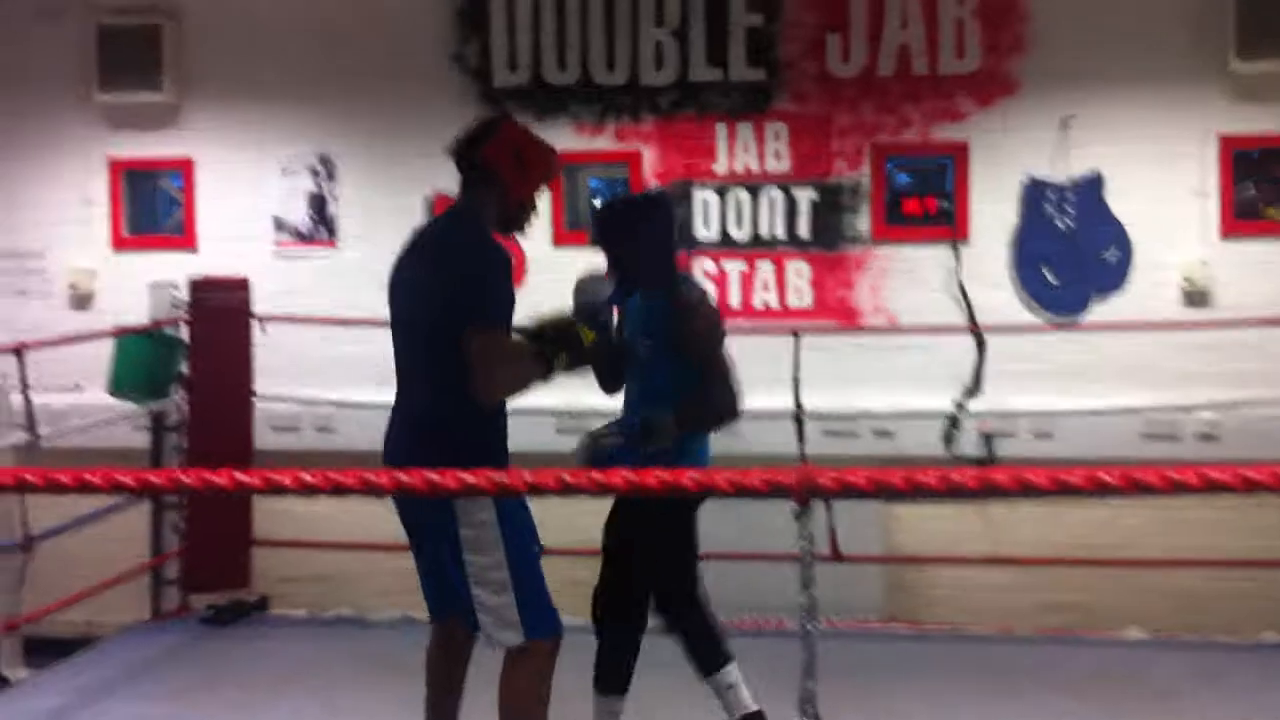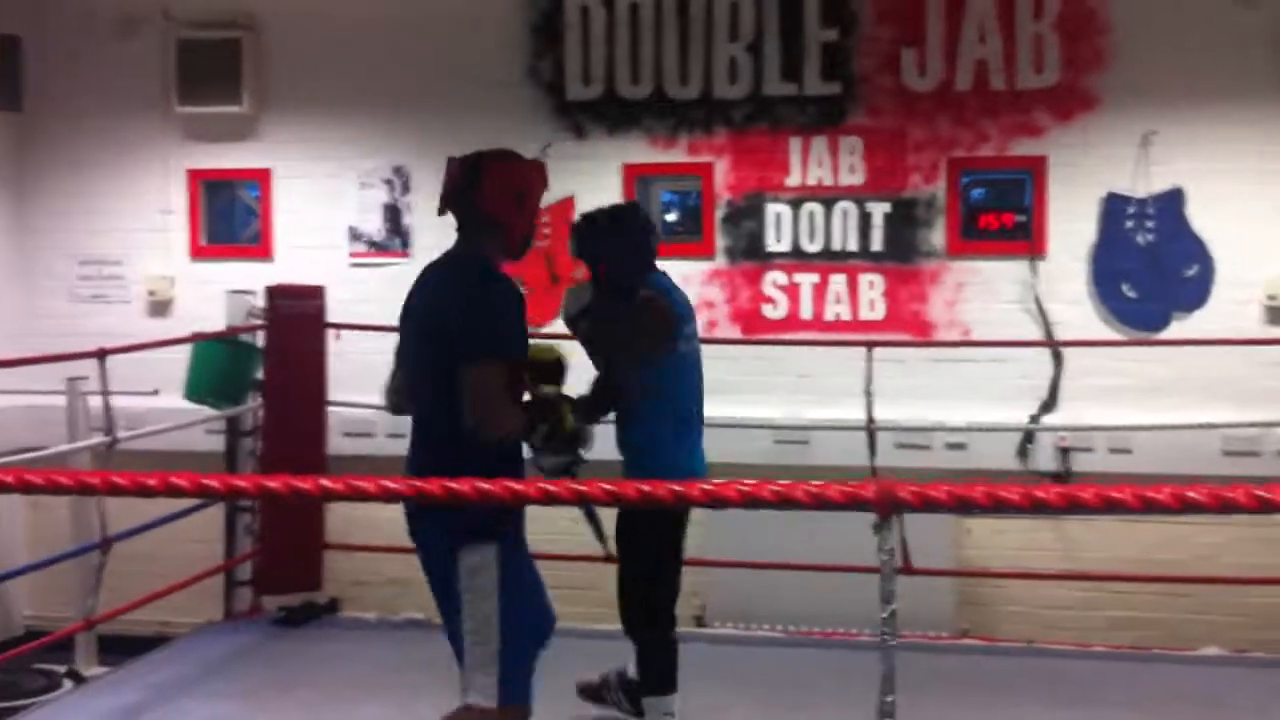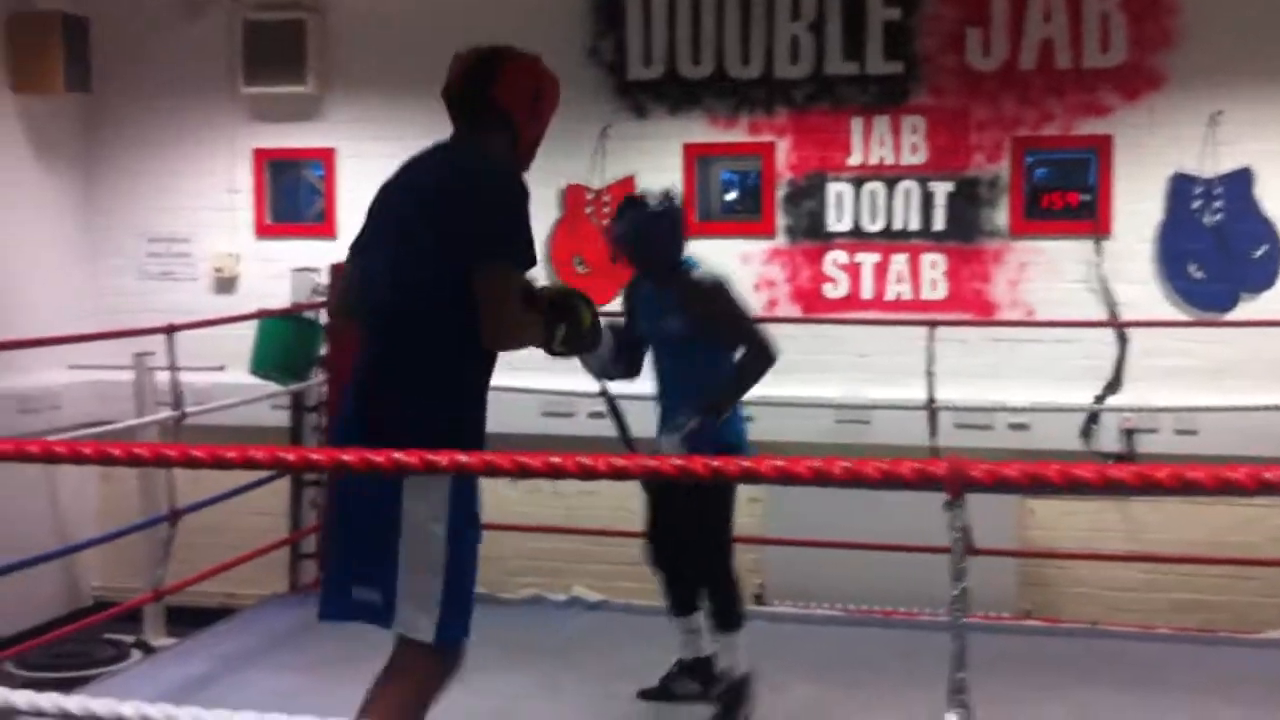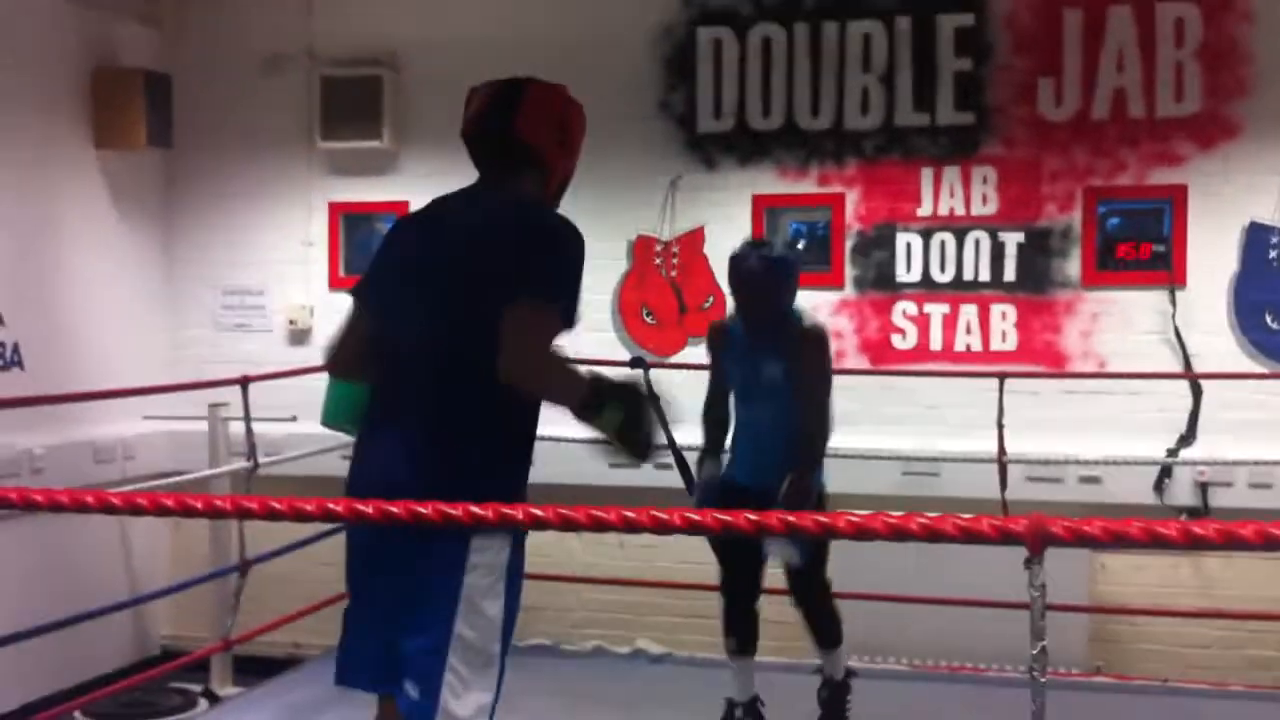
dt=0.4s
person 1, frame 1
left shoulder: (423, 248)
right shoulder: (480, 256)
right elbow: (491, 382)
left wrist: (523, 349)
right wrist: (554, 353)
left hip: (416, 458)
right hip: (461, 467)
left knee: (457, 617)
right knee: (532, 637)
person 1, frame 2
left shoulder: (433, 284)
right shoulder: (490, 292)
left elbow: (400, 396)
right elbow: (486, 416)
left hip: (437, 501)
right hip: (473, 513)
left knee: (511, 658)
person 1, frame 3
left shoulder: (409, 183)
right shoulder: (494, 188)
left elbow: (346, 303)
right elbow: (505, 324)
right wrist: (562, 322)
left hip: (376, 426)
right hip: (426, 436)
left knee: (419, 633)
right knee: (428, 644)
person 1, frame 4
left shoulder: (415, 229)
right shoulder: (545, 236)
left elbow: (347, 358)
right elbow: (519, 359)
right wrist: (604, 400)
left hip: (383, 487)
right hip: (468, 502)
person 2, frame 1
left shoulder: (687, 307)
right shoulder: (636, 300)
left elbow: (721, 403)
right elbow: (613, 381)
left wrist: (645, 435)
right wrist: (596, 330)
left hip: (661, 476)
right hip: (658, 473)
left knee: (617, 602)
right knee: (677, 602)
person 2, frame 2
left shoulder: (642, 305)
right shoulder: (659, 298)
left elbow: (616, 392)
right wrist: (590, 333)
left hip: (659, 472)
right hip: (673, 465)
left knee: (646, 601)
right knee: (644, 592)
person 2, frame 3
left shoulder: (703, 287)
right shoulder: (642, 290)
left elbow: (761, 352)
right elbow: (630, 366)
left wrist: (709, 410)
right wrist: (605, 348)
left hip: (715, 441)
right hip: (676, 438)
left knee: (708, 555)
right knee: (666, 549)
right ankle: (695, 664)
person 2, frame 4
left shoulder: (806, 338)
right shoulder: (724, 334)
left elbow: (816, 424)
left wrist: (798, 492)
right wrist: (709, 468)
left hip: (794, 487)
right hip: (741, 482)
left knee: (810, 591)
right knee: (738, 592)
left ankle: (836, 681)
